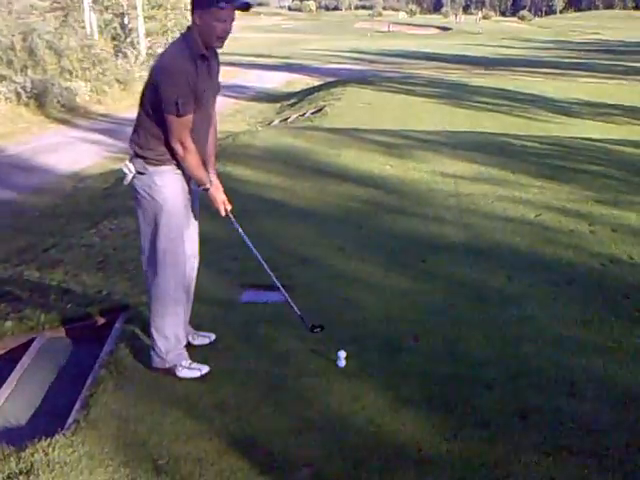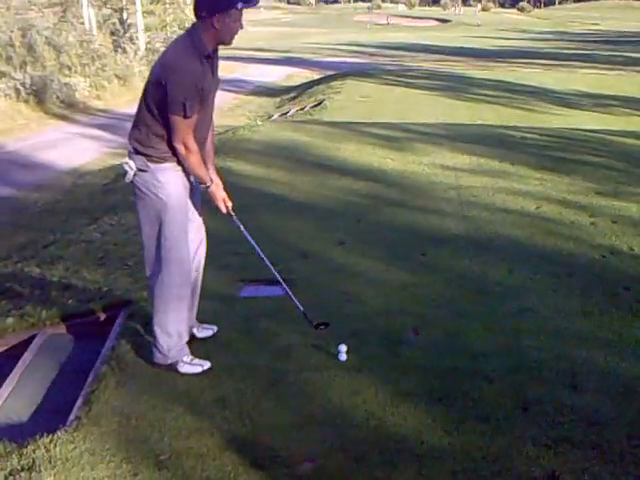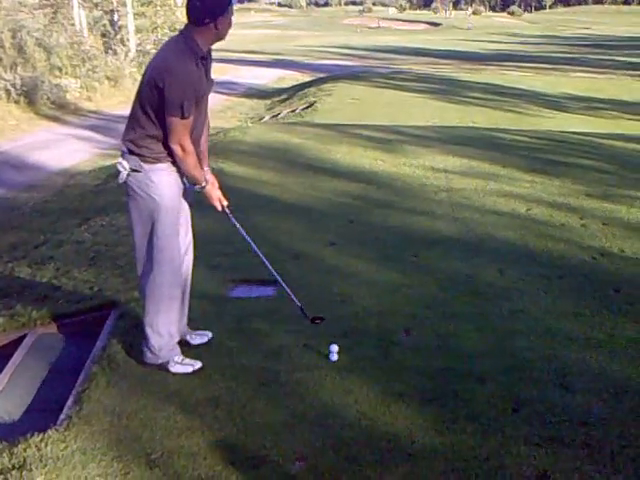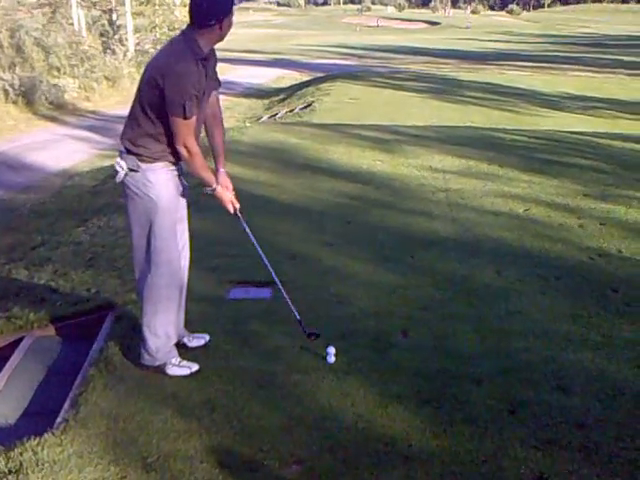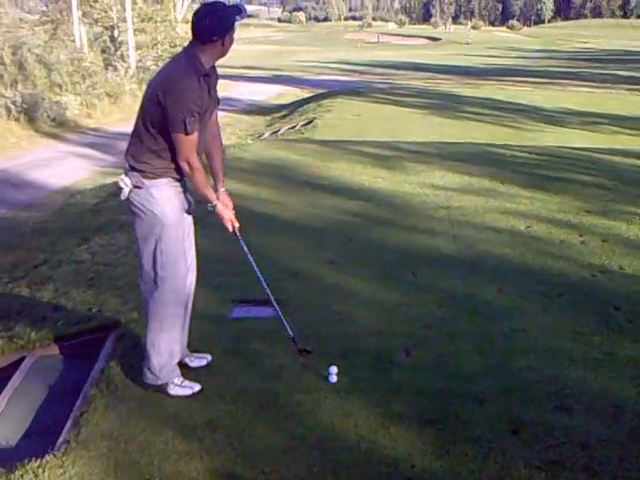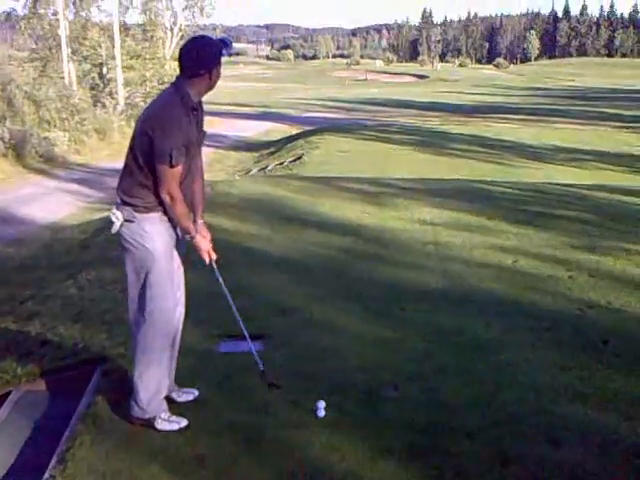
dt=0.2s
person 1, frame 1
left shoulder: (210, 57)
right shoulder: (176, 66)
right elbow: (180, 143)
left wrist: (212, 173)
right wrist: (208, 187)
left hip: (181, 170)
right hip: (159, 172)
left knee: (186, 256)
right knee: (170, 263)
left ankle: (179, 327)
right ankle: (167, 352)
person 1, frame 2
left shoulder: (207, 53)
right shoulder: (183, 67)
right elbow: (183, 142)
left wrist: (211, 170)
right wrist: (209, 185)
left hip: (179, 165)
right hip: (159, 169)
left knee: (192, 248)
right knee: (174, 260)
left ankle: (183, 322)
right ankle: (169, 349)
person 1, frame 3
left shoulder: (200, 53)
right shoulder: (179, 67)
left elbow: (200, 115)
right elbow: (179, 143)
left wrist: (207, 168)
right wrist: (203, 184)
left hip: (169, 165)
right hip: (151, 169)
left knee: (180, 253)
right knee: (164, 260)
left ankle: (175, 327)
right ankle: (159, 348)
person 1, frame 4
left shoulder: (205, 55)
right shoulder: (179, 68)
left elbow: (212, 113)
right elbow: (185, 144)
left wrist: (222, 169)
right wrist: (214, 187)
left hip: (165, 164)
right hip: (149, 169)
left knee: (176, 256)
right knee: (162, 261)
left ankle: (173, 330)
right ankle: (157, 351)
person 1, frame 5
left shoulder: (207, 73)
right shoulder: (181, 83)
left elbow: (211, 131)
right elbow: (187, 159)
left wrist: (221, 188)
right wrist: (215, 202)
left hip: (172, 182)
right hip: (153, 186)
left knee: (182, 273)
right knee: (170, 279)
left ankle: (175, 350)
right ankle: (160, 371)
person 1, frame 6
left shoulder: (193, 106)
right shoulder: (169, 116)
left elbow: (195, 166)
right elbow: (169, 191)
left wrist: (200, 221)
right wrist: (195, 235)
left hip: (164, 217)
right hip: (145, 220)
left knee: (171, 307)
right knee: (159, 313)
left ankle: (164, 384)
right ankle: (147, 405)
